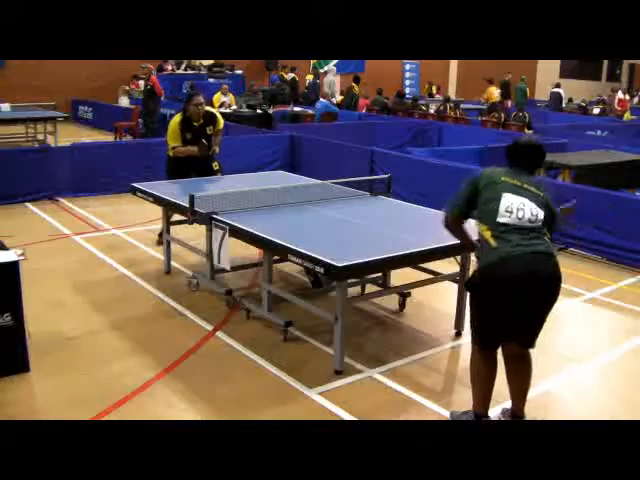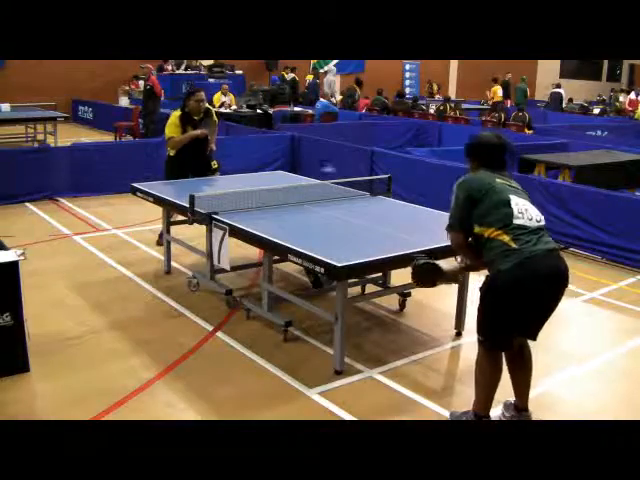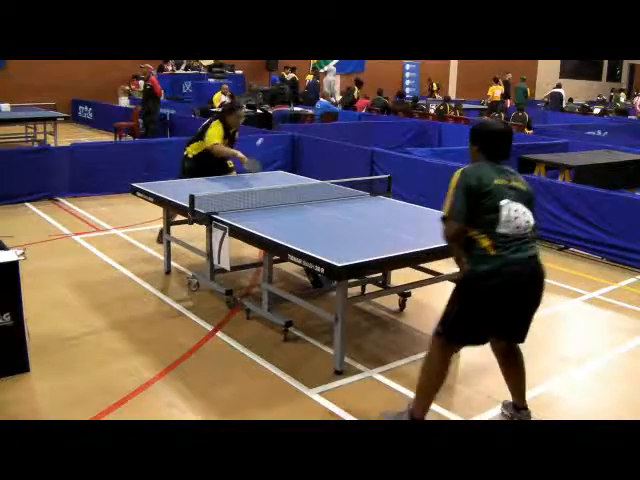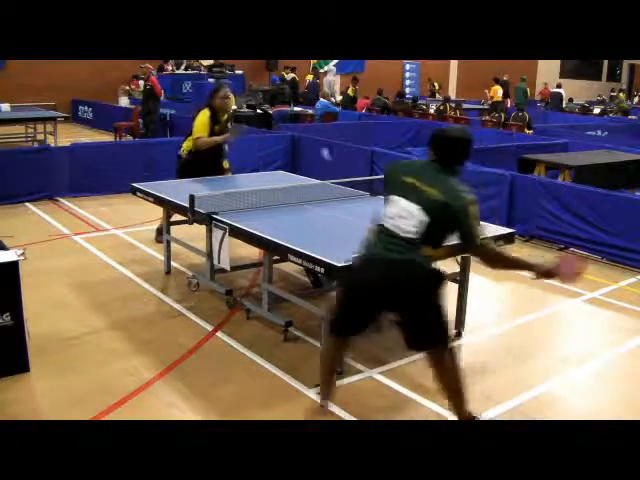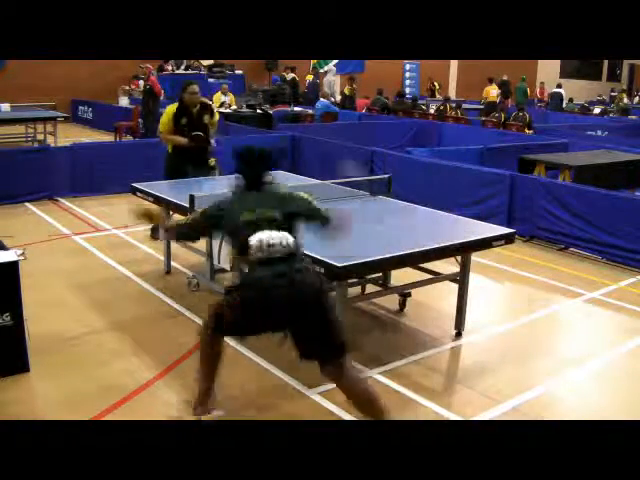
dt=0.4s
person 1, frame 1
left shoulder: (485, 177)
right shoulder: (544, 197)
left elbow: (451, 221)
left wrist: (474, 244)
left hip: (499, 270)
right hip: (544, 272)
left knee: (485, 346)
right knee: (518, 346)
left ankle: (479, 416)
right ankle: (517, 414)
person 1, frame 2
left shoulder: (469, 183)
right shoulder: (513, 187)
left elbow: (458, 241)
left wrist: (479, 261)
right wrist: (458, 270)
left hip: (519, 273)
right hip: (555, 268)
left knee: (490, 344)
right knee: (517, 339)
left ankle: (479, 415)
right ankle: (520, 410)
person 1, frame 3
left shoulder: (467, 175)
right shoulder: (523, 182)
left elbow: (454, 229)
left wrist: (463, 262)
left hip: (490, 275)
right hip: (530, 274)
left knee: (444, 342)
right knee: (504, 340)
left ankle: (415, 417)
right ankle: (519, 409)
person 1, frame 4
left shoulder: (400, 169)
right shoulder: (461, 198)
right elbow: (483, 253)
right wrist: (536, 268)
left hip: (369, 268)
right hip: (413, 276)
left knee: (338, 335)
right knee: (439, 348)
left ankle: (323, 402)
right ankle: (465, 418)
person 1, frame 5
left shoulder: (224, 209)
right shoulder: (289, 198)
left elbow: (175, 232)
right elbow: (330, 222)
left wrist: (157, 221)
left hip: (257, 294)
right hip: (301, 290)
left knee: (213, 325)
right knee: (337, 364)
left ankle: (202, 404)
right ankle: (380, 417)
person 2, frame 1
left shoulder: (212, 115)
right shoulder: (177, 122)
left elbow: (219, 128)
right elbow: (175, 150)
left wrist: (216, 145)
right wrist: (191, 150)
left hip: (205, 156)
right hip: (180, 159)
right ankle: (164, 231)
person 2, frame 2
left shoulder: (208, 111)
right shoulder: (177, 117)
left elbow: (214, 126)
right elbow: (172, 144)
left wrist: (212, 142)
right wrist: (193, 133)
left hip: (203, 156)
right hip: (179, 159)
right ankle: (164, 232)
person 2, frame 3
left shoulder: (233, 125)
right shoulder: (216, 127)
right elbow: (218, 149)
left wrist: (232, 153)
right wrist: (237, 154)
left hip: (218, 160)
right hip: (196, 159)
right ankle: (165, 229)
person 2, frame 4
left shoulder: (226, 114)
right shoulder: (205, 116)
right elbow: (199, 144)
left wrist: (224, 144)
right wrist: (221, 138)
left hip: (213, 157)
right hip: (191, 158)
right ankle: (162, 228)
person 2, frame 5
left shoulder: (208, 107)
right shoulder: (172, 111)
left elbow: (213, 123)
right elbow: (163, 135)
left wrist: (209, 139)
right wrist: (180, 141)
left hip: (202, 153)
right hip: (180, 155)
